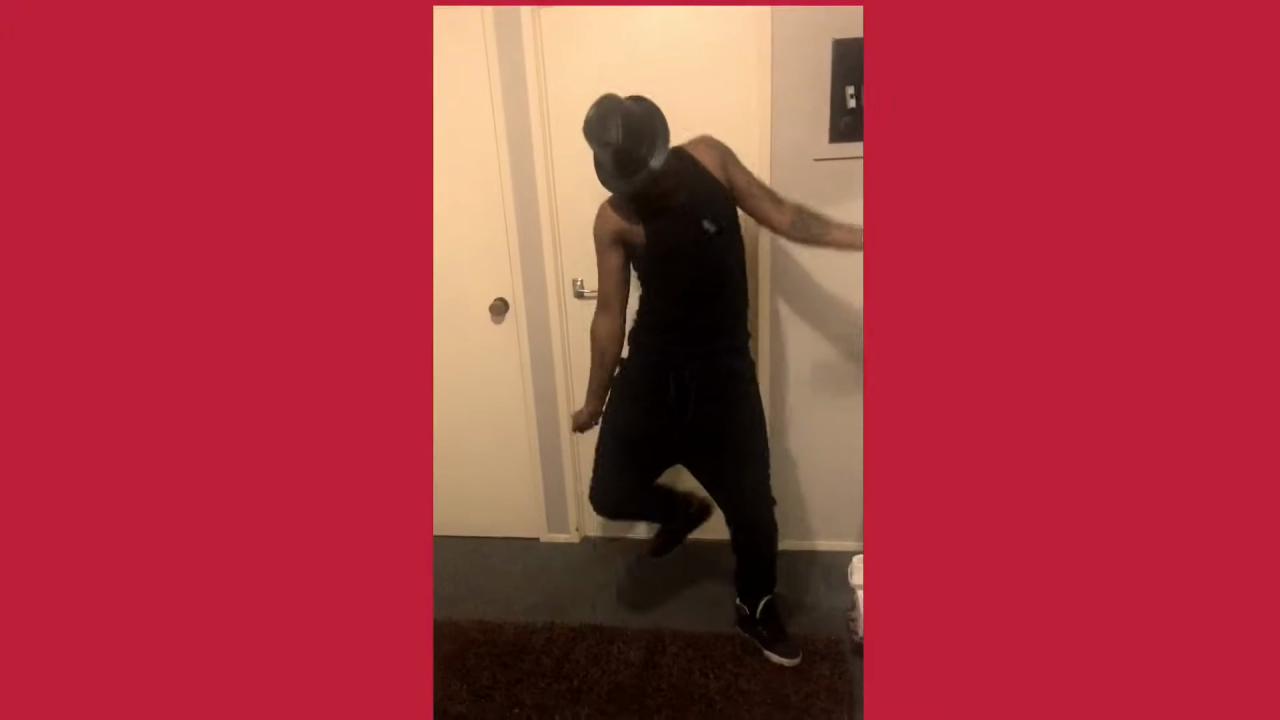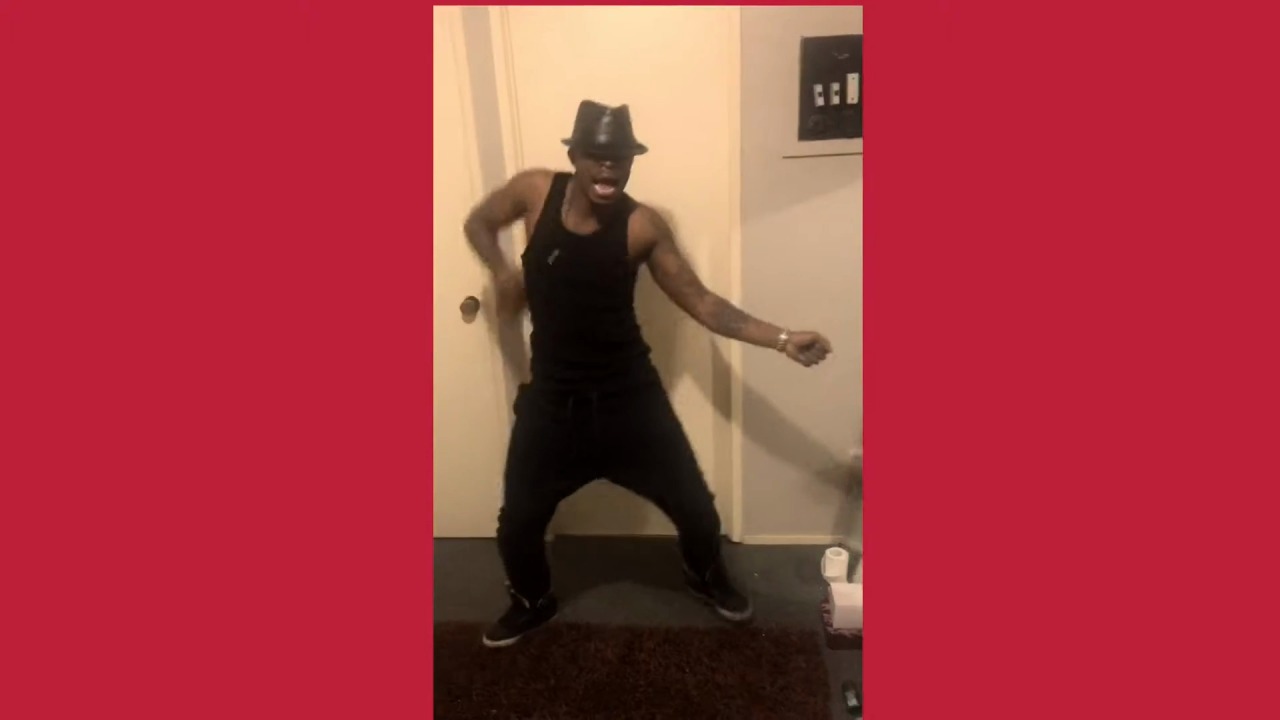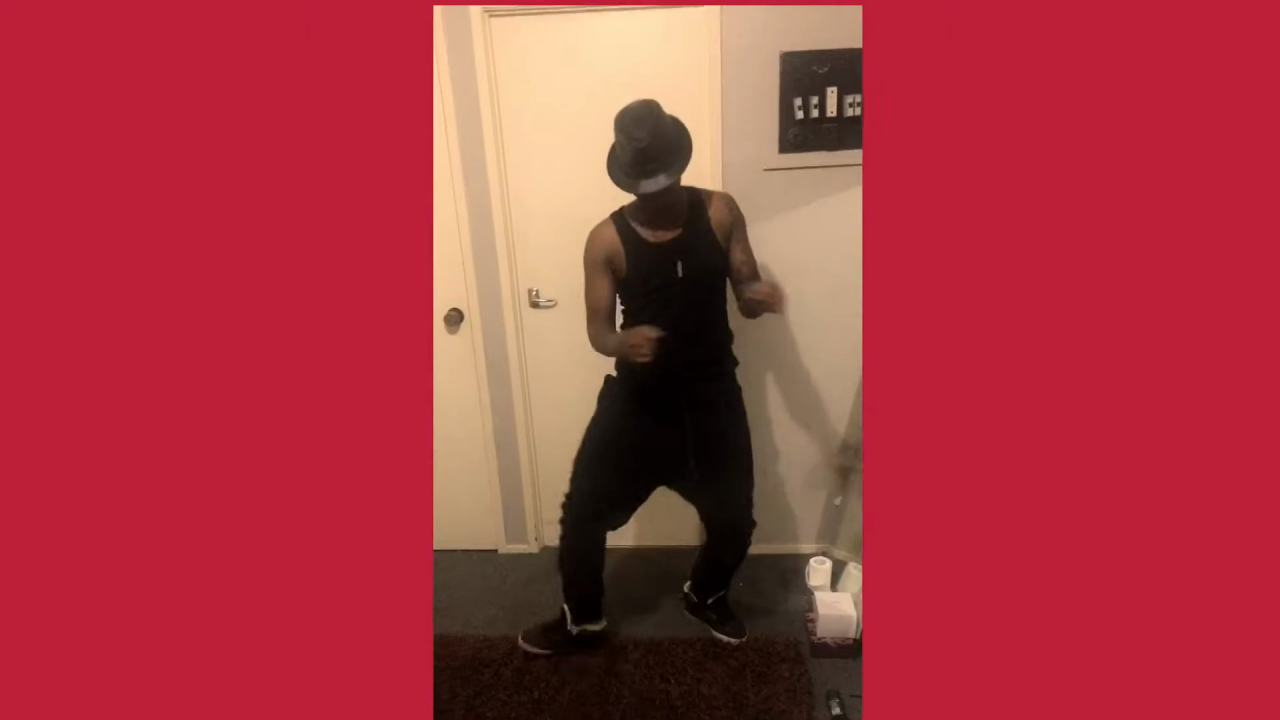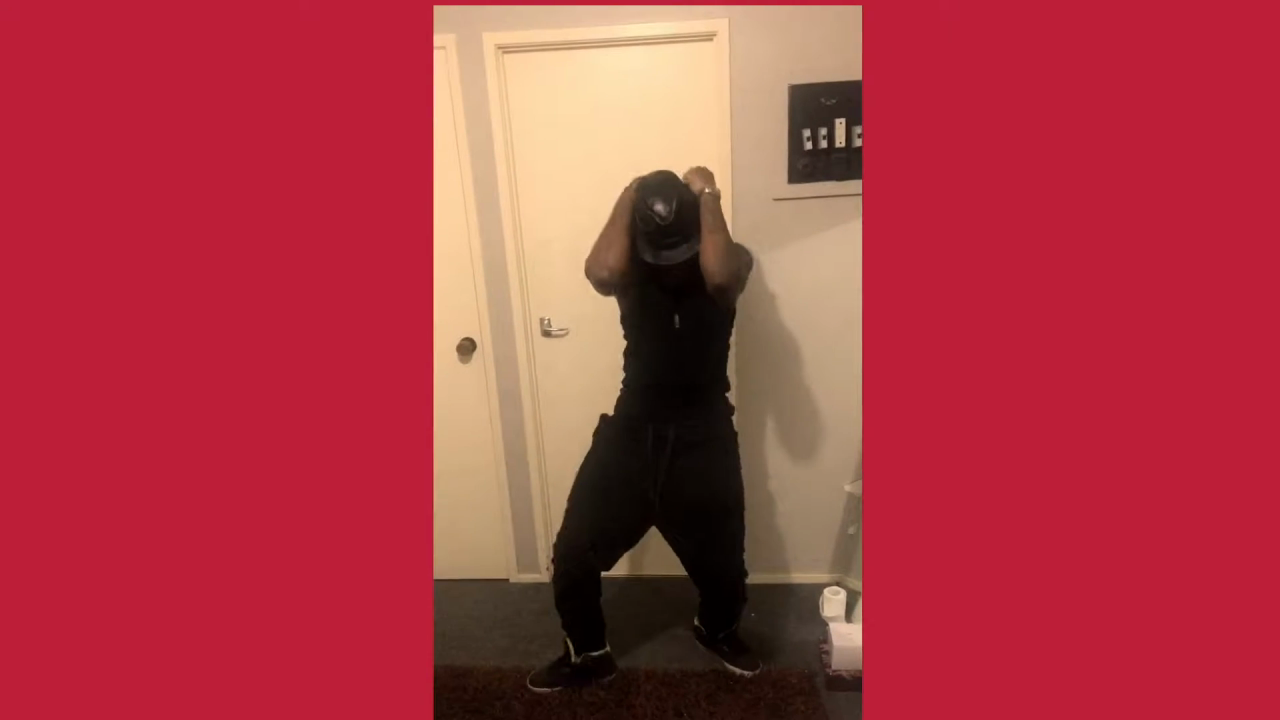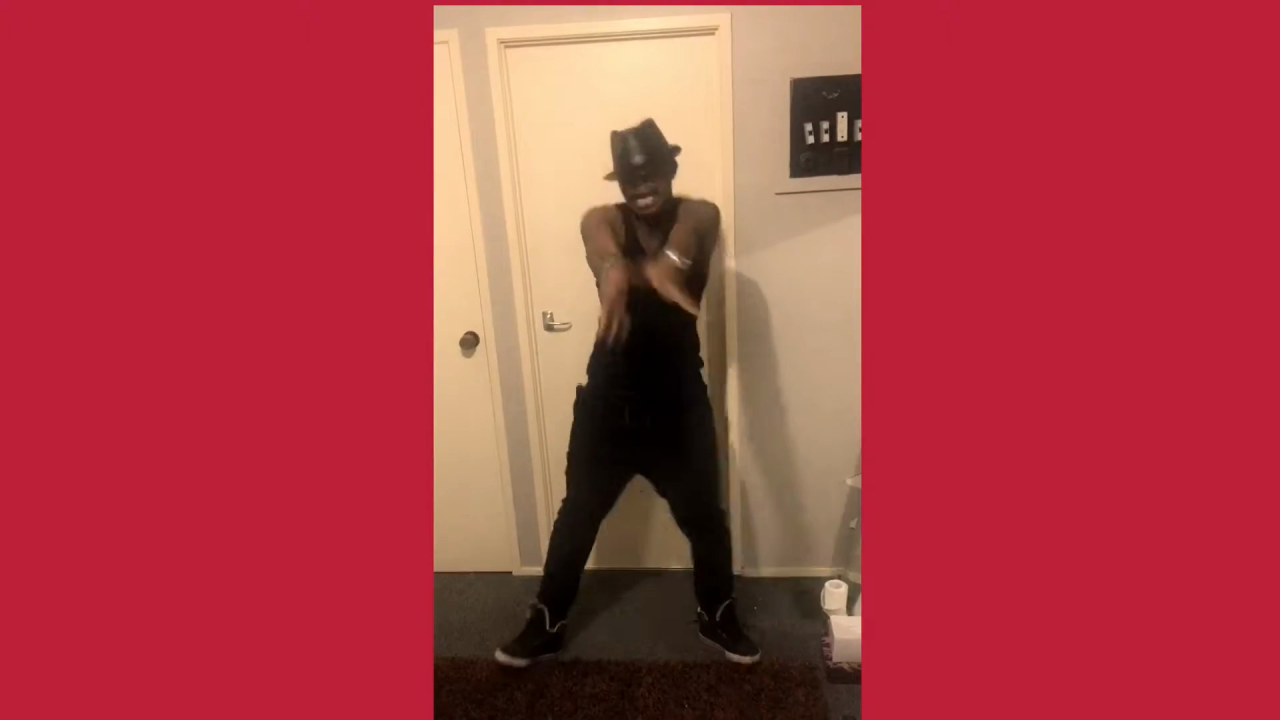
dt=1s
person 1, frame 1
left shoulder: (709, 158)
right shoulder: (615, 220)
left elbow: (782, 217)
right elbow: (609, 312)
left wrist: (865, 238)
right wrist: (594, 399)
left hip: (725, 379)
right hip: (649, 379)
left knee: (752, 509)
right knee: (610, 494)
left ankle: (757, 610)
right ankle: (681, 511)
person 1, frame 2
left shoulder: (643, 225)
right shoulder: (535, 192)
left elbow: (700, 303)
right elbow: (477, 221)
left wrist: (782, 338)
right wrist: (503, 271)
left hip: (628, 392)
right hip: (552, 395)
left knee: (694, 504)
right knee: (519, 521)
left ankle: (708, 573)
right ankle: (532, 602)
person 1, frame 3
left shoulder: (721, 212)
right shoulder: (607, 240)
left elbow: (748, 299)
right elbow: (599, 333)
left wrist: (759, 293)
right wrist: (623, 341)
left hip: (713, 399)
right hip: (637, 400)
left knee: (734, 520)
right knee: (583, 513)
left ankle: (705, 595)
right ankle: (581, 621)
person 1, frame 4
left shoulder: (732, 265)
right shoulder: (631, 272)
left elbow: (720, 273)
right elbow: (600, 271)
left wrist: (708, 193)
right wrist: (628, 195)
left hip: (704, 442)
right hip: (630, 436)
left knee: (723, 570)
right knee: (574, 554)
left ankle: (716, 629)
right ankle: (588, 655)
person 1, frame 5
left shoulder: (699, 215)
right shoulder: (600, 221)
left elbow: (691, 246)
right elbow: (607, 261)
left wrist: (668, 265)
right wrist: (617, 280)
left hip: (678, 399)
right hip: (608, 396)
left knee: (703, 518)
right knee: (579, 514)
left ankle: (720, 614)
right ankle: (546, 623)
